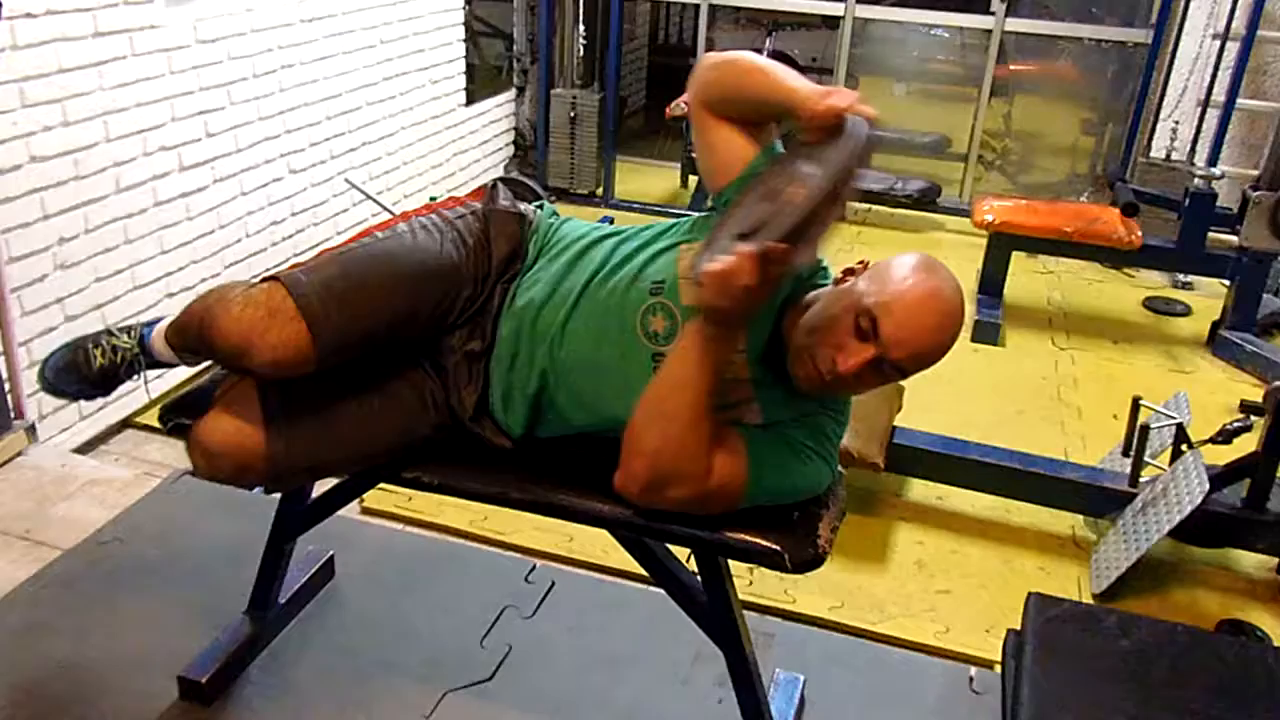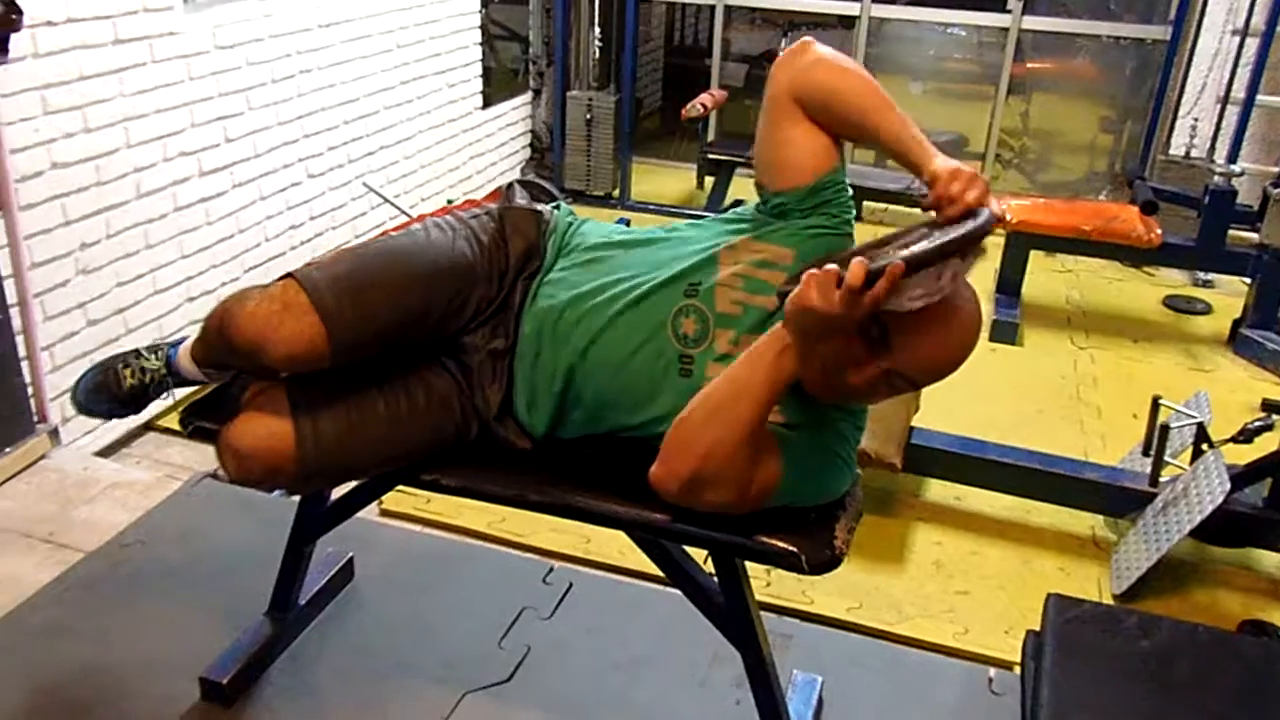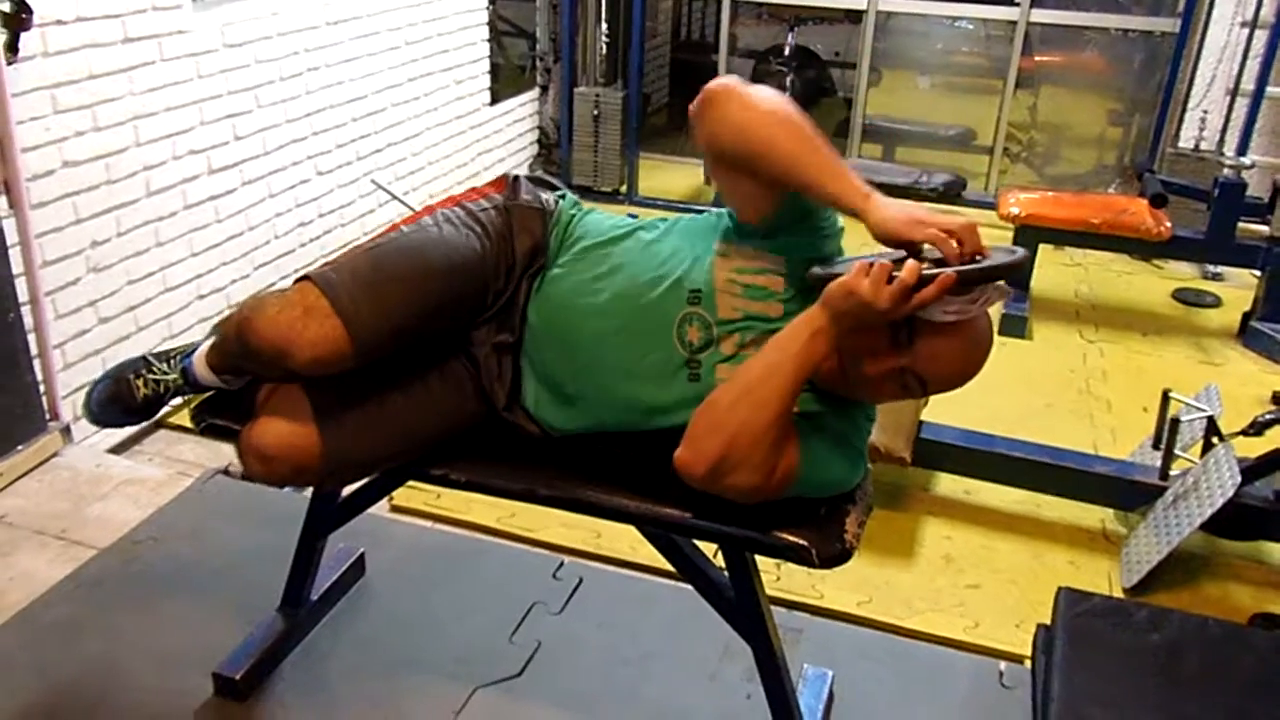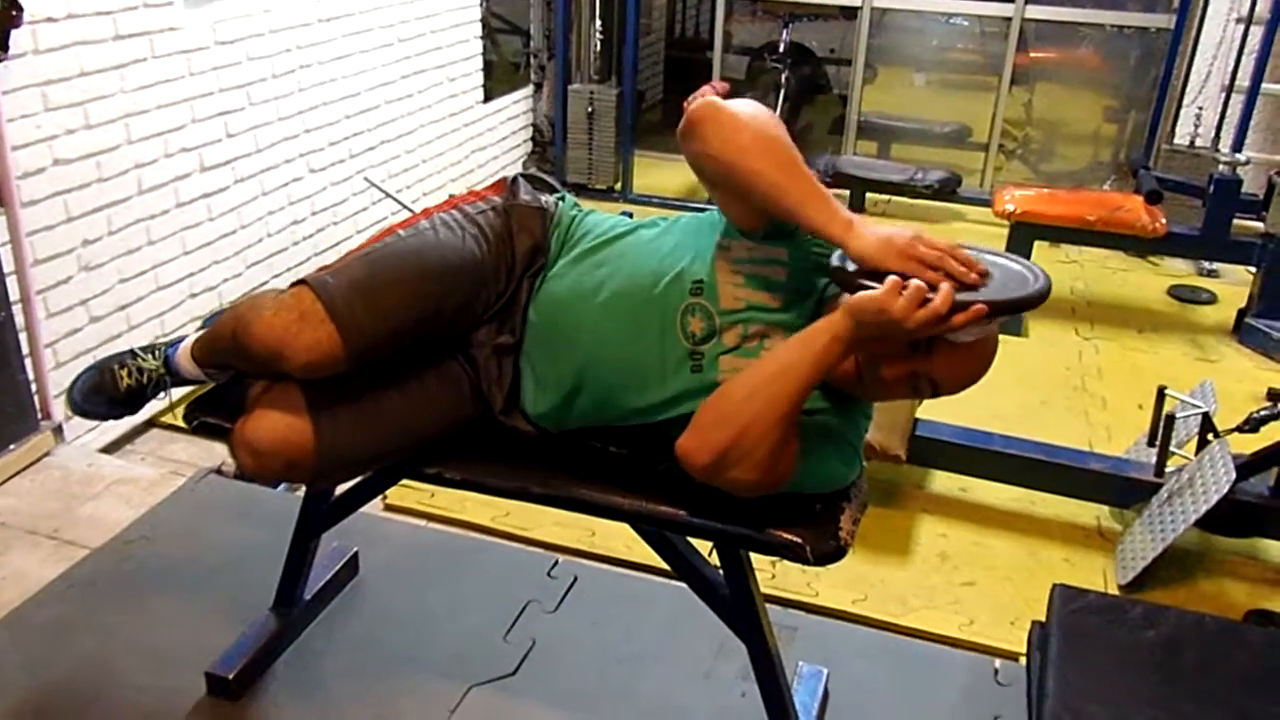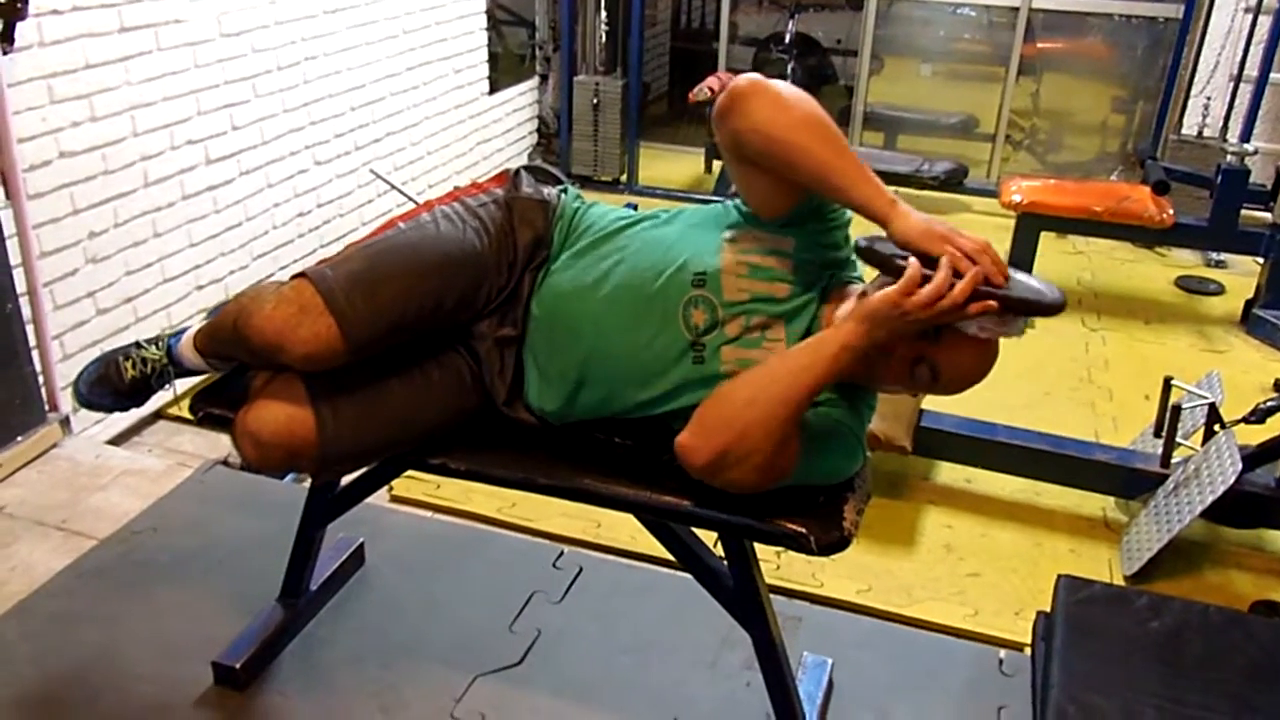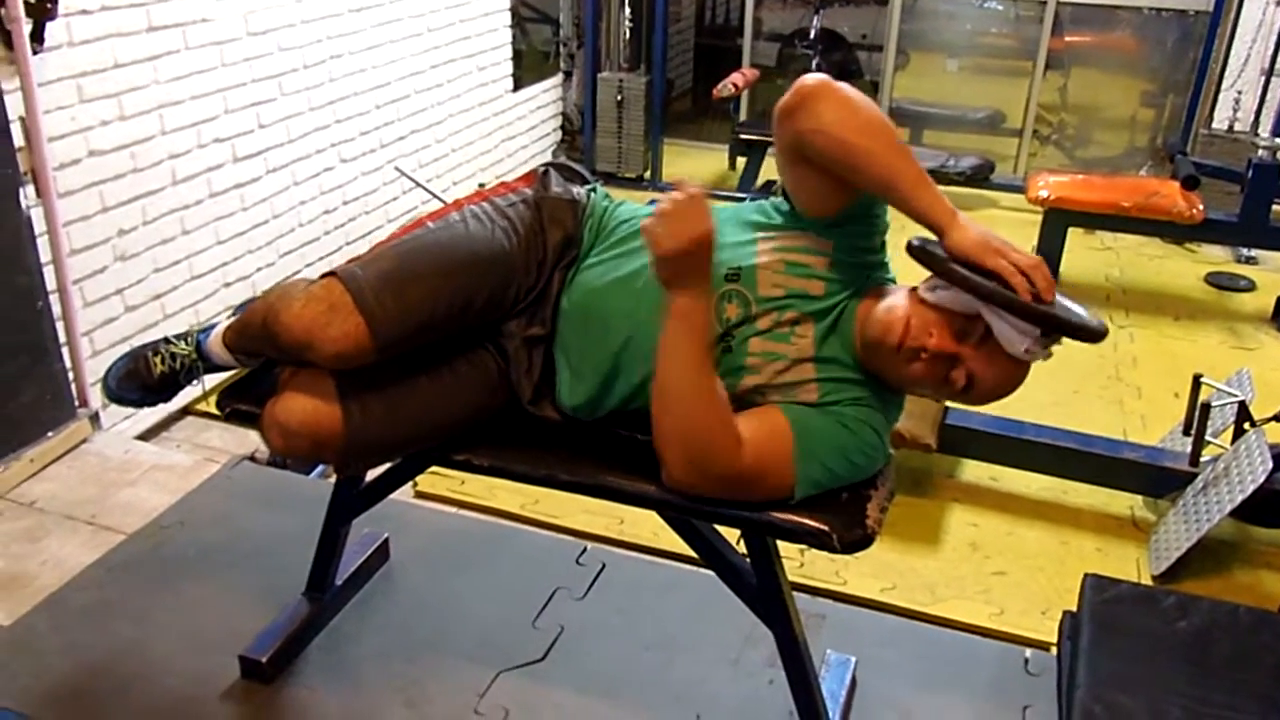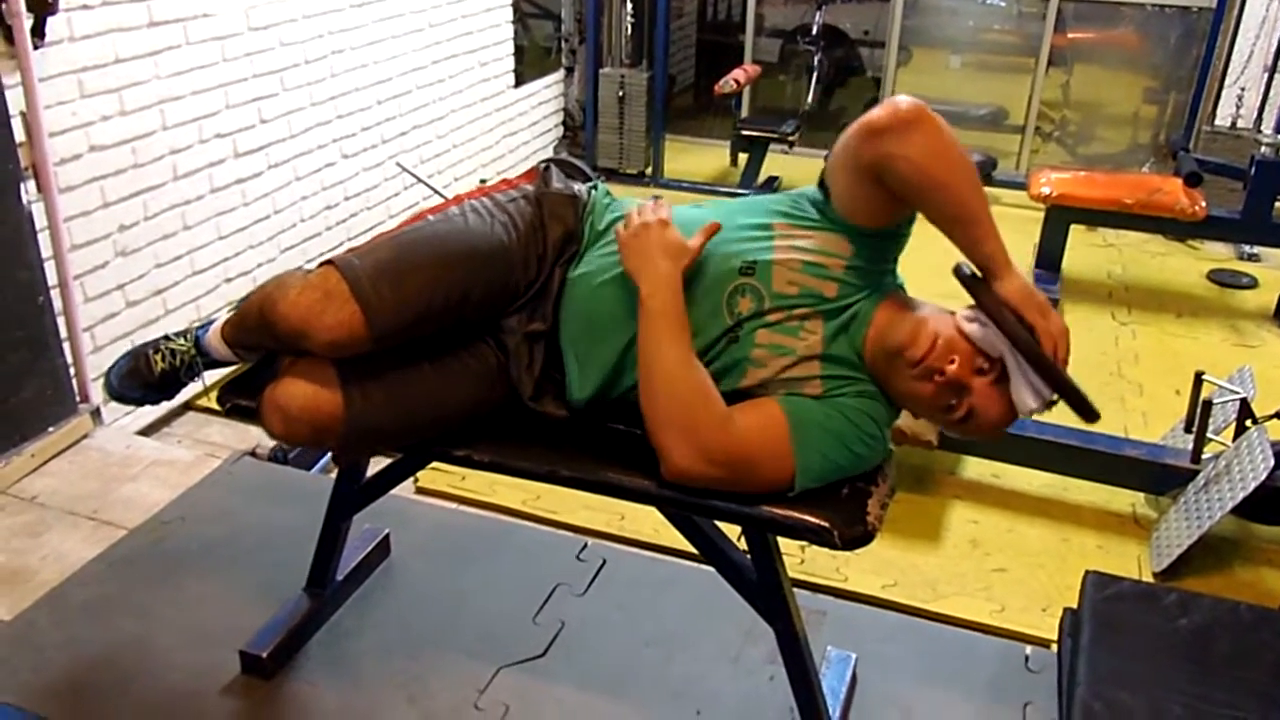
dt=0.4s
person 1, frame 1
left shoulder: (803, 449)
left elbow: (647, 476)
right elbow: (712, 83)
left wrist: (709, 324)
right wrist: (819, 101)
left hip: (477, 394)
left knee: (223, 447)
right knee: (261, 334)
right ankle: (169, 341)
person 1, frame 2
left shoulder: (822, 453)
right shoulder: (815, 236)
left elbow: (684, 478)
right elbow: (803, 66)
left wrist: (795, 341)
right wrist: (927, 160)
left hip: (498, 398)
left knee: (253, 451)
right knee: (267, 329)
left ankle: (249, 381)
right ankle: (193, 360)
person 1, frame 3
left shoulder: (833, 446)
right shoulder: (810, 240)
left elbow: (709, 463)
right elbow: (722, 106)
left wrist: (822, 321)
right wrist: (874, 206)
left hip: (507, 382)
left knee: (274, 449)
right knee: (300, 330)
left ankle: (251, 389)
right ankle: (210, 362)
person 1, frame 4
left shoulder: (830, 439)
right shoulder: (810, 242)
left elbow: (711, 453)
right elbow: (708, 122)
left wrist: (841, 335)
right wrist: (854, 232)
left hip: (508, 384)
left knee: (267, 445)
right knee: (291, 336)
left ankle: (240, 379)
right ankle: (195, 356)
person 1, frame 5
left shoulder: (829, 433)
right shoulder: (820, 236)
left elbow: (709, 454)
right elbow: (746, 103)
left wrist: (851, 339)
right wrist: (899, 216)
left hip: (508, 374)
left knee: (270, 435)
right knee: (292, 328)
left ankle: (235, 376)
right ankle: (195, 347)
person 1, frame 6
left shoulder: (851, 430)
right shoulder: (851, 241)
left elbow: (696, 464)
right elbow: (812, 103)
left wrist: (688, 291)
right wrist: (954, 227)
left hip: (535, 374)
left knee: (297, 426)
right knee: (324, 328)
left ankle: (265, 364)
right ankle: (227, 340)
person 1, frame 7
left shoulder: (849, 428)
right shoulder: (864, 244)
left elbow: (692, 453)
right elbow: (901, 126)
left wrist: (658, 283)
right wrist: (1005, 278)
left hip: (538, 364)
left knee: (297, 409)
right knee: (317, 313)
left ankle: (255, 369)
right ankle: (222, 336)
